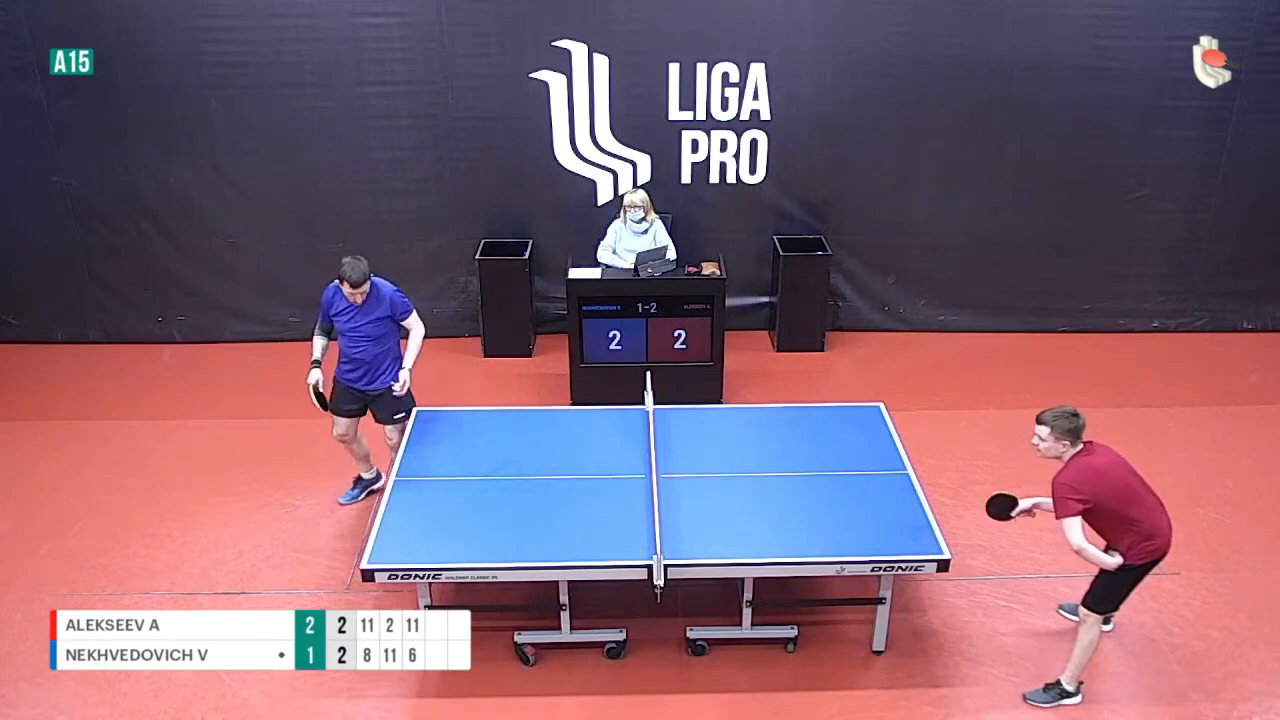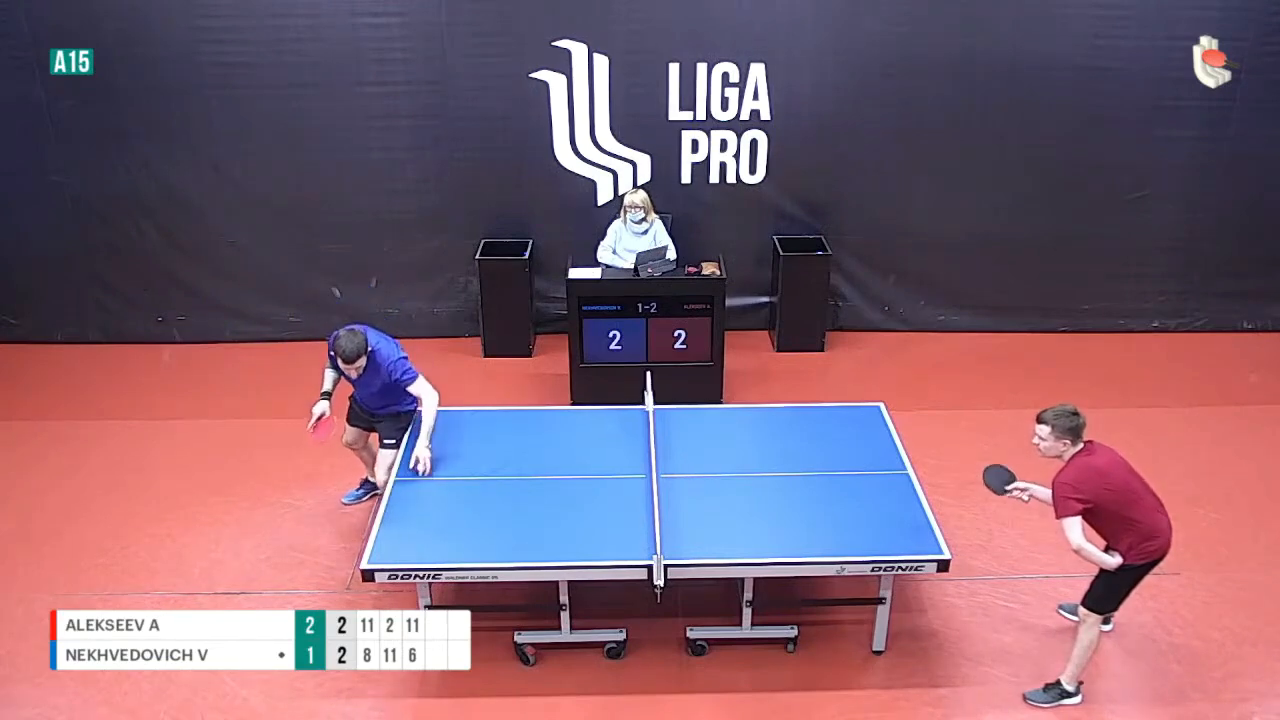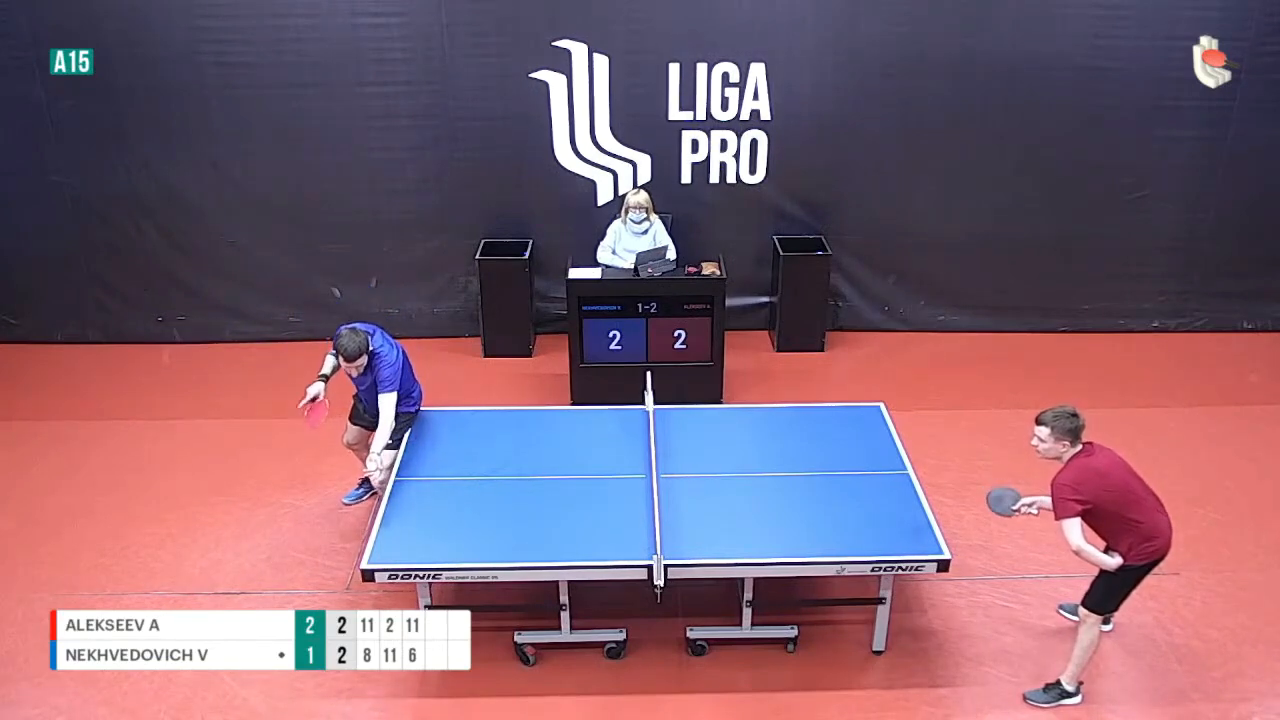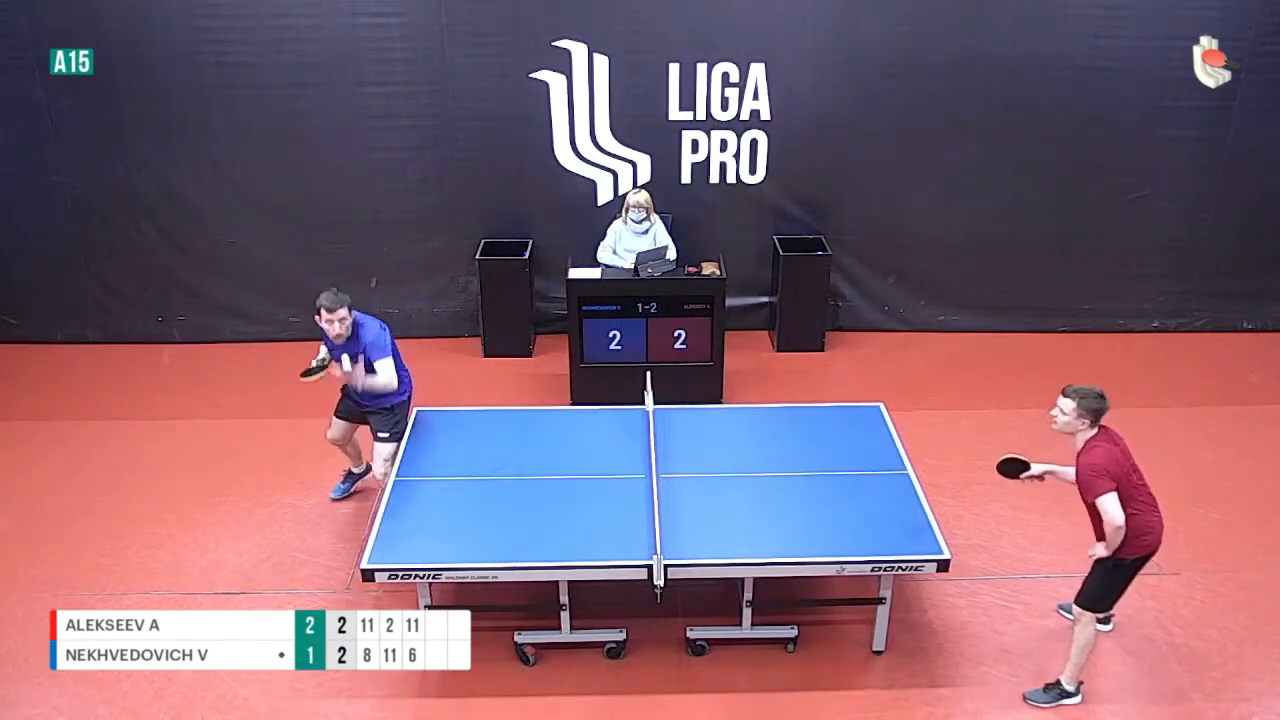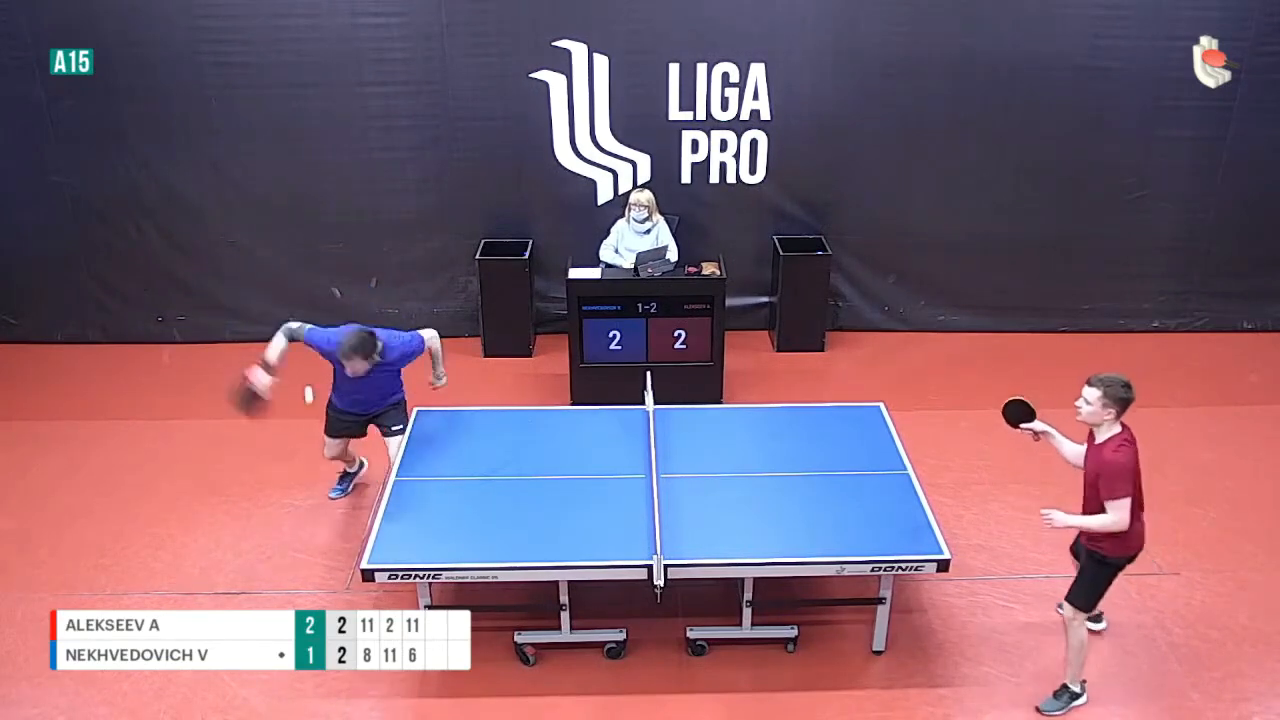
dt=1s
person 1, frame 1
left shoulder: (1066, 480)
right shoulder: (1095, 451)
left elbow: (1078, 544)
left wrist: (1112, 563)
right wrist: (1037, 503)
left hip: (1142, 546)
right hip: (1155, 528)
left knee: (1089, 615)
left ankle: (1068, 687)
right ankle: (1103, 611)
person 1, frame 2
left shoulder: (1067, 480)
right shoulder: (1096, 450)
left elbow: (1077, 544)
left wrist: (1113, 563)
right wrist: (1032, 490)
left hip: (1142, 546)
right hip: (1155, 528)
left knee: (1089, 615)
left ankle: (1068, 688)
right ankle: (1103, 613)
person 1, frame 3
left shoulder: (1065, 481)
right shoulder: (1095, 452)
left elbow: (1077, 545)
left wrist: (1112, 564)
right wrist: (1039, 502)
left hip: (1143, 546)
right hip: (1155, 528)
left knee: (1089, 615)
left ankle: (1068, 687)
right ankle: (1102, 612)
person 1, frame 4
left shoulder: (1091, 462)
right shoulder: (1105, 436)
left elbow: (1115, 520)
left wrist: (1108, 548)
right wrist: (1049, 470)
left hip: (1133, 540)
right hip: (1146, 525)
left knee: (1083, 612)
left ankle: (1068, 687)
right ankle: (1102, 612)
person 1, frame 5
left shoulder: (1115, 459)
right shoulder: (1101, 432)
left elbow: (1119, 522)
right elbow: (1083, 459)
left wrist: (1070, 520)
right wrist: (1048, 432)
left hip: (1112, 544)
right hip: (1096, 535)
left knee: (1072, 614)
right knee: (1079, 560)
left ankle: (1073, 689)
right ankle: (1092, 614)
person 2, frame 1
left shoulder: (389, 295)
right shoulder: (331, 296)
left elbow: (417, 328)
right elbow: (322, 331)
left wrist: (406, 368)
right wrist: (316, 365)
left hip: (386, 382)
right hip: (347, 380)
left knee: (396, 441)
right knee: (343, 434)
right ankle: (369, 476)
person 2, frame 2
left shoulder: (389, 359)
right shoulder: (337, 343)
left elbow: (430, 397)
right elbow: (332, 367)
left wrist: (423, 444)
right wrist: (325, 396)
left hip: (396, 408)
right hip: (364, 401)
left knee: (385, 481)
right knee: (351, 442)
right ankle: (373, 480)
person 2, frame 3
left shoulder: (386, 360)
right shoulder: (344, 336)
left elbow: (387, 419)
right elbow: (333, 356)
left wrist: (375, 454)
right wrist: (322, 379)
left hip: (399, 407)
right hip: (368, 398)
left knee: (381, 479)
right knee: (351, 441)
right ankle: (371, 480)
person 2, frame 4
left shoulder: (371, 333)
right shoulder: (328, 328)
left elbow: (390, 381)
left wrist: (362, 380)
right wrist: (322, 359)
left hip: (389, 400)
right hip: (356, 393)
left knee: (381, 474)
right knee: (336, 437)
right ankle: (358, 469)
person 2, frame 5
left shoulder: (398, 347)
right shoulder: (335, 342)
left elbow: (431, 336)
right elbow: (289, 330)
left wrist: (439, 372)
right wrist: (268, 368)
left hip: (388, 404)
right hip: (345, 405)
right knee: (333, 453)
right ankle: (354, 467)
